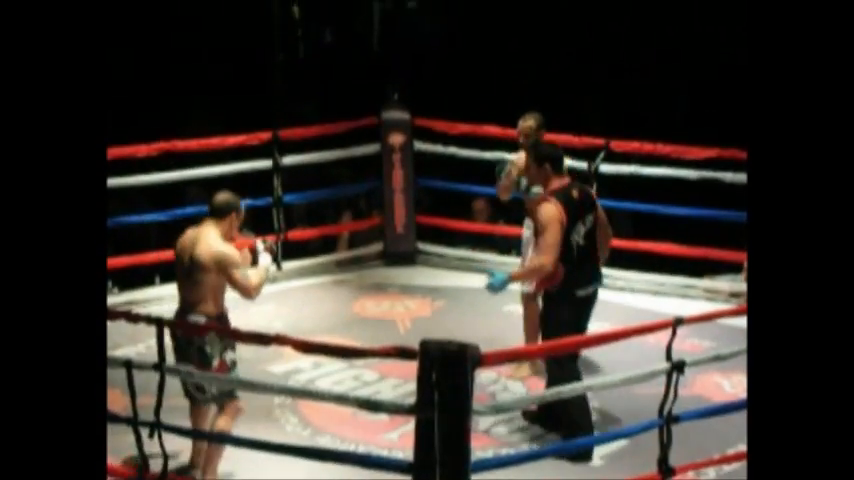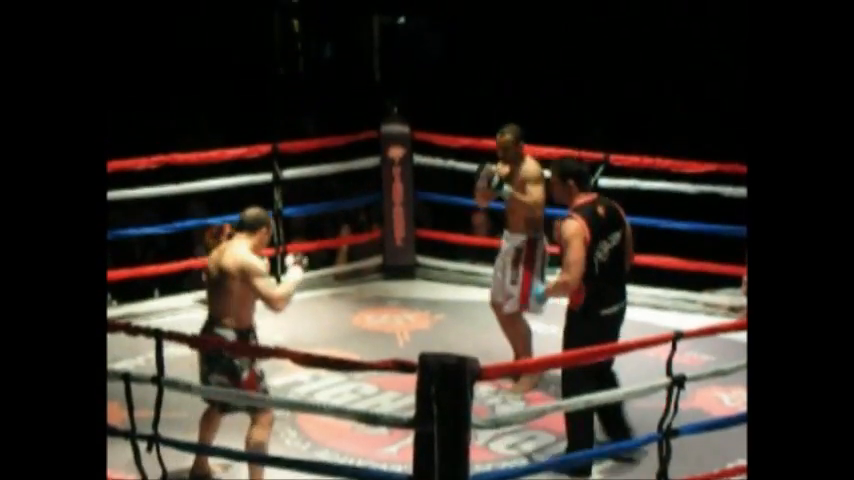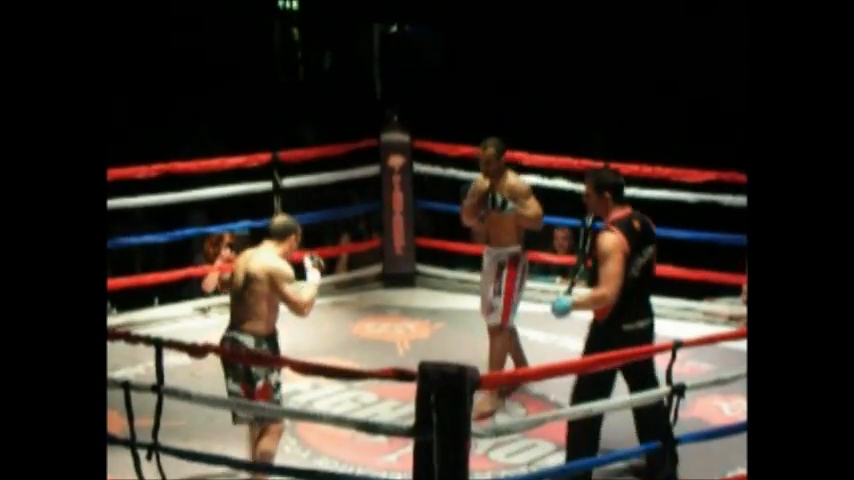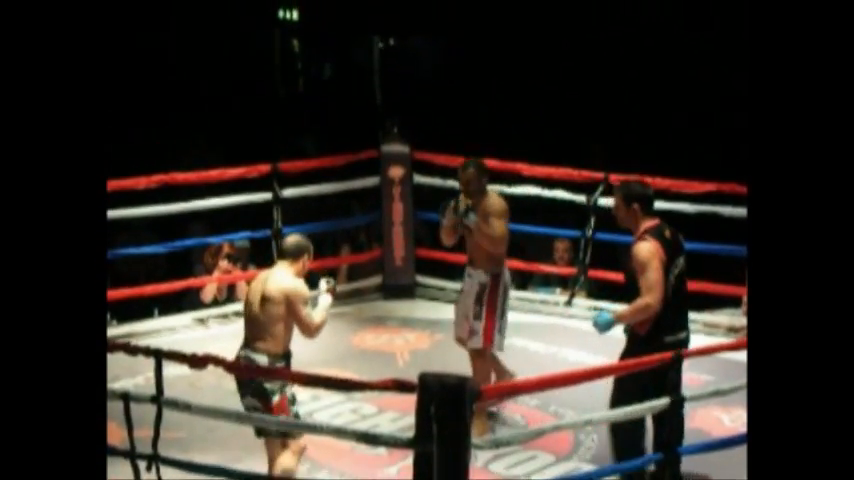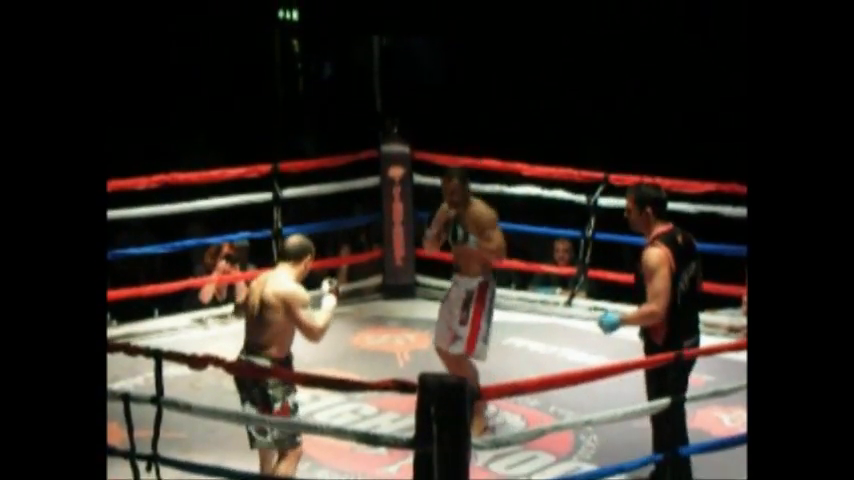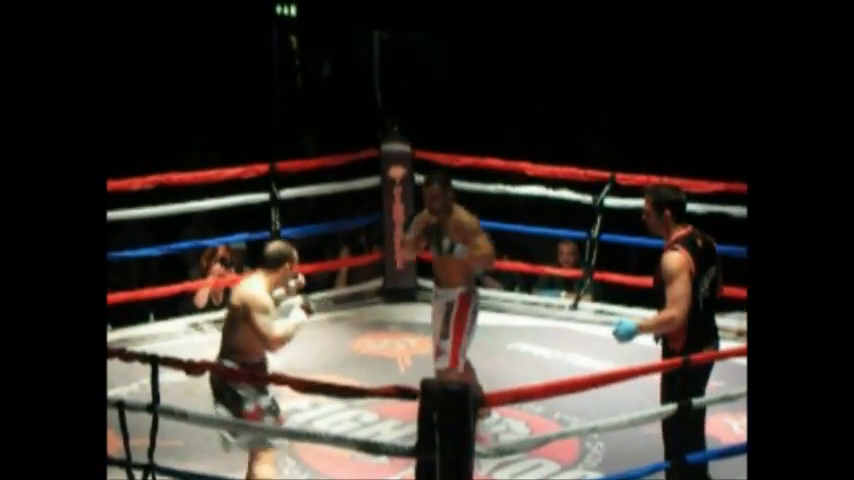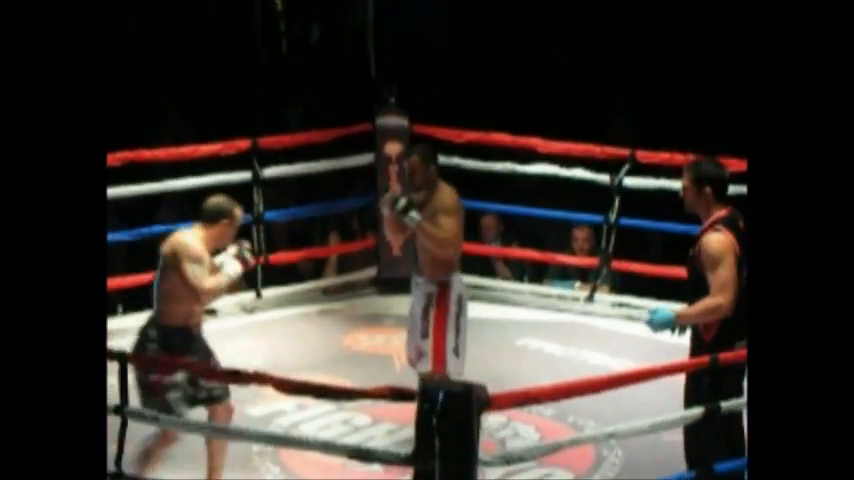
dt=0.3s
person 1, frame 1
left shoulder: (549, 207)
right shoulder: (586, 193)
left elbow: (544, 263)
right elbow: (605, 237)
left wrist: (506, 278)
left hip: (563, 295)
right hip: (588, 288)
left knee: (562, 363)
right knee: (565, 356)
left ankle: (578, 440)
right ankle: (549, 414)
person 1, frame 2
left shoulder: (574, 224)
right shoulder: (614, 209)
left elbow: (570, 280)
right elbow: (628, 256)
left wrist: (544, 291)
left hip: (588, 313)
right hip: (615, 306)
left knee: (577, 382)
right knee: (601, 374)
right ankle: (620, 438)
person 1, frame 3
left shoulder: (611, 237)
right shoulder: (644, 224)
left elbow: (606, 294)
left wrist: (571, 303)
left hip: (614, 329)
right hip: (642, 323)
left knee: (587, 396)
right knee: (647, 393)
person 1, frame 4
left shoulder: (644, 246)
right shoulder: (671, 235)
left elbow: (650, 303)
left wrist: (613, 318)
left hip: (650, 341)
right hip: (677, 335)
left knee: (625, 408)
right knee: (668, 409)
person 1, frame 5
left shoulder: (655, 252)
right shoulder: (686, 239)
left elbow: (655, 310)
left wrist: (619, 320)
left hip: (666, 346)
right hip: (688, 339)
left knee: (666, 417)
right knee: (670, 412)
person 1, frame 6
left shoulder: (675, 257)
right shoulder: (704, 242)
left elbow: (675, 316)
left wrist: (636, 328)
left hip: (685, 353)
right hip: (706, 344)
left knee: (679, 425)
right knee: (690, 419)
person 1, frame 7
left shoulder: (716, 238)
right shoulder: (734, 224)
left elbow: (721, 304)
left wrist: (675, 317)
right wrist: (688, 316)
left hip: (716, 347)
right hip: (734, 342)
left knee: (702, 431)
right knee: (727, 425)
person 2, frame 1
right shoulder: (520, 158)
right elbow: (503, 195)
left wrist: (534, 190)
right wrist: (506, 178)
right hip: (531, 227)
left knee: (529, 293)
right knee: (531, 290)
left ankle: (530, 358)
person 2, frame 2
left shoulder: (531, 171)
right shoulder: (502, 167)
left elbow: (536, 208)
right elbow: (482, 201)
left wrist: (505, 189)
right wrist: (482, 181)
left hip: (528, 244)
right hip: (510, 239)
left knee: (513, 311)
right knee: (498, 304)
left ankle: (530, 372)
right ankle: (521, 358)
person 2, frame 3
left shoulder: (517, 184)
right shoulder: (480, 183)
left elbow: (537, 219)
right elbow: (468, 220)
left wrist: (507, 206)
right wrist: (469, 199)
left hip: (510, 257)
right hip: (491, 255)
left knee: (497, 326)
right knee: (501, 319)
left ankle: (491, 395)
right ankle: (522, 368)
person 2, frame 4
left shoulder: (495, 205)
right shoulder: (464, 200)
left elbow: (499, 244)
right elbow: (448, 240)
left wrist: (470, 218)
right wrist: (448, 218)
left hip: (491, 279)
right hip: (472, 275)
left knee: (478, 348)
right knee: (465, 337)
left ankle: (480, 416)
right ankle: (503, 375)
person 2, frame 5
left shoulder: (483, 214)
right shoulder: (446, 211)
left elbow: (500, 253)
right elbow: (429, 249)
left wrist: (470, 241)
right wrist: (433, 228)
left hip: (478, 287)
right hip: (457, 284)
left knee: (459, 355)
right knee: (444, 349)
left ankle: (477, 418)
right ankle: (475, 401)
person 2, frame 6
left shoulder: (465, 222)
right shoulder: (428, 218)
left elbow: (488, 259)
right elbow: (408, 253)
left wrist: (456, 250)
right wrist: (413, 231)
left hip: (460, 297)
right hip: (442, 293)
left knee: (446, 370)
right knee: (455, 358)
right ankle: (479, 402)
person 2, frame 7
left shoulder: (446, 200)
right shoulder: (419, 194)
left elbow: (448, 247)
right elbow: (396, 236)
left wrist: (411, 215)
right wrist: (389, 212)
left hip: (444, 288)
right hip: (424, 285)
left knee: (435, 372)
right knee: (424, 364)
person 3, frame 1
left shoulder: (186, 238)
right shoulder: (223, 251)
right elbow: (250, 290)
right wrist: (265, 259)
left hip: (185, 325)
right hip: (208, 331)
left knee: (202, 394)
right knee: (229, 405)
person 3, frame 2
left shoulder: (218, 254)
right shoulder: (248, 261)
right elbow: (278, 302)
right wrist: (295, 272)
left hip: (212, 336)
right hip: (234, 342)
left knee: (217, 404)
right knee: (262, 416)
person 3, frame 3
left shoulder: (246, 257)
right shoulder: (276, 266)
right elbow: (302, 307)
right wrist: (313, 273)
left hip: (234, 342)
right hip: (253, 348)
left knee: (262, 415)
right knee: (272, 426)
person 3, frame 4
left shoulder: (261, 278)
right shoulder: (293, 286)
right elbow: (312, 329)
right wrist: (326, 297)
left hip: (249, 361)
right hip: (266, 368)
left knee: (275, 429)
right knee: (295, 444)
person 3, frame 5
left shoulder: (262, 280)
right shoulder: (292, 290)
left elbow: (242, 309)
right elbow: (315, 333)
right wrist: (329, 299)
left hip: (250, 365)
left knee: (272, 433)
right knee: (291, 449)
person 3, frame 6
left shoulder: (251, 284)
right shoulder: (256, 295)
right elbow: (273, 341)
left wrist: (285, 291)
right wrist: (299, 315)
left hip: (241, 372)
left knee: (274, 421)
right knee: (266, 453)
person 3, frame 7
left shoulder: (201, 246)
right shoulder: (186, 244)
right elbow: (205, 293)
left wrist: (229, 259)
right wrist: (232, 268)
left hip: (191, 338)
right hip: (163, 343)
left knee: (222, 408)
right knee: (171, 430)
